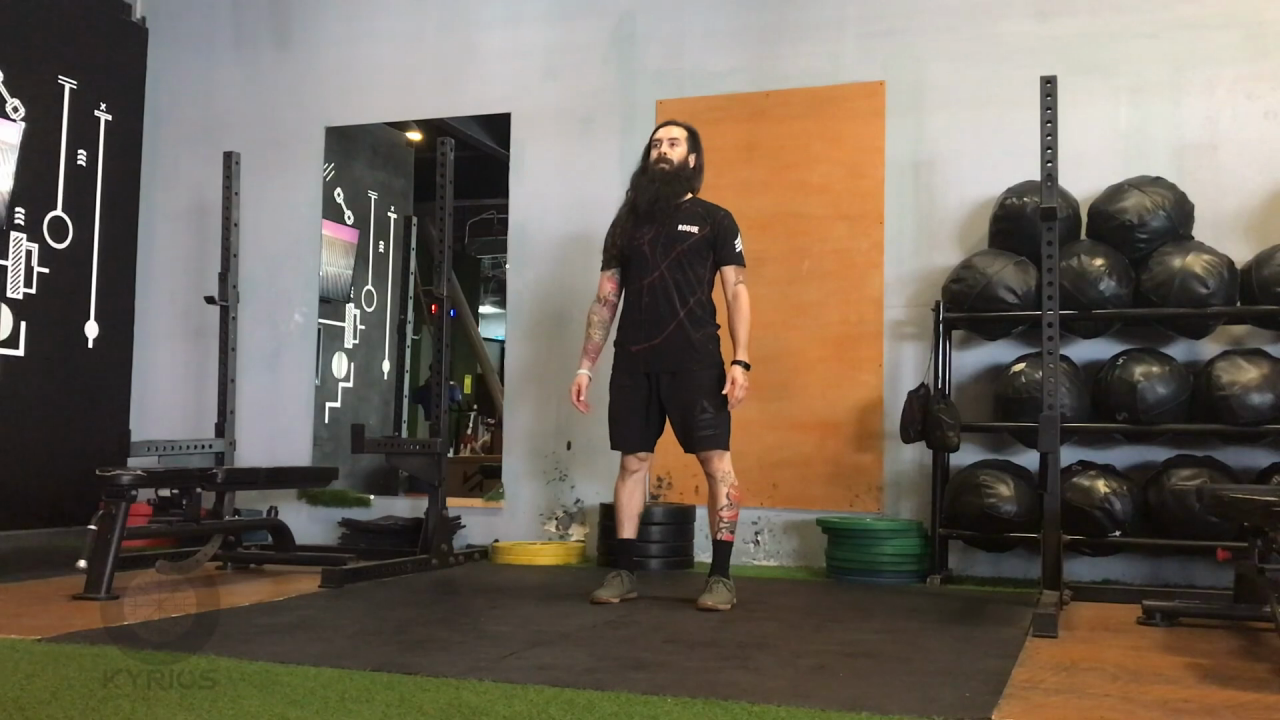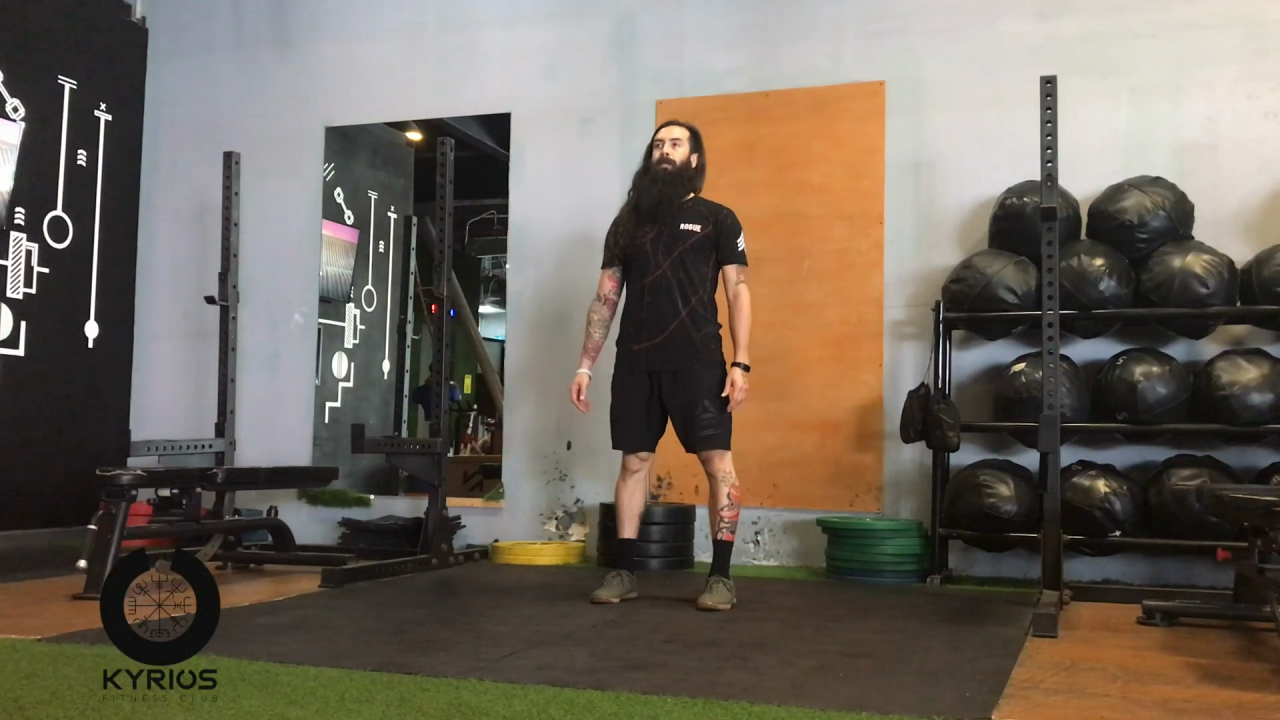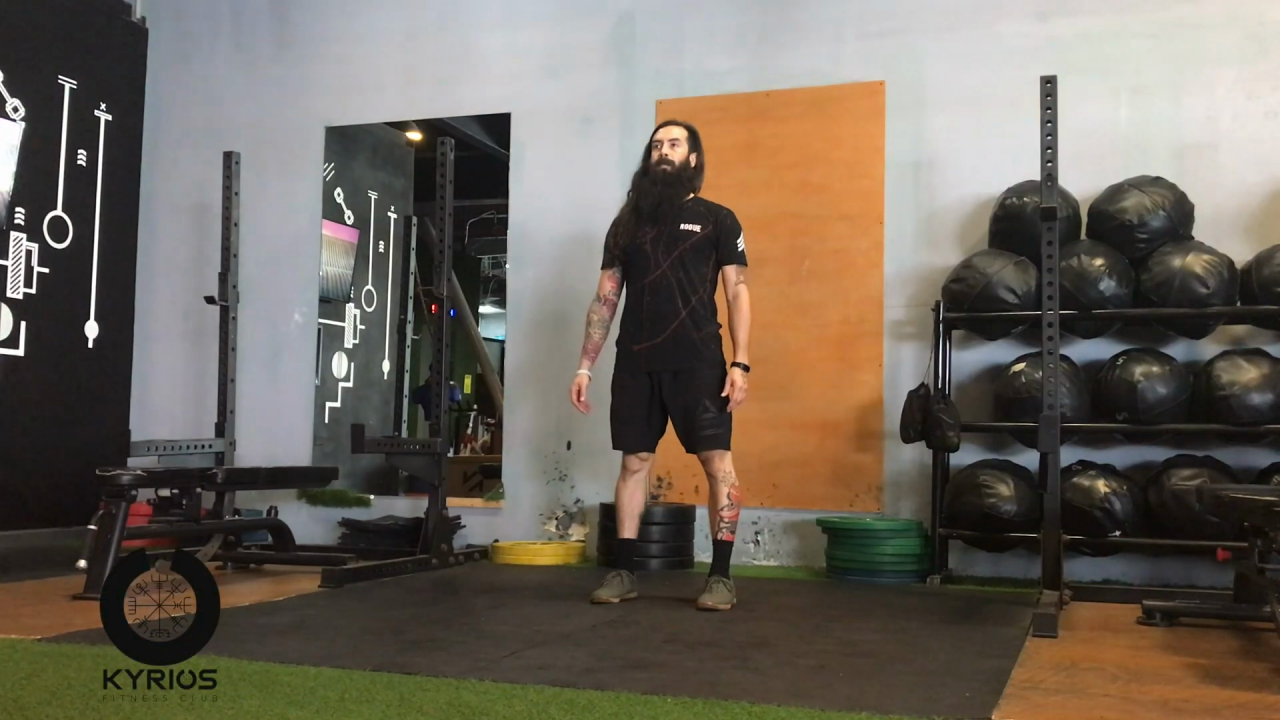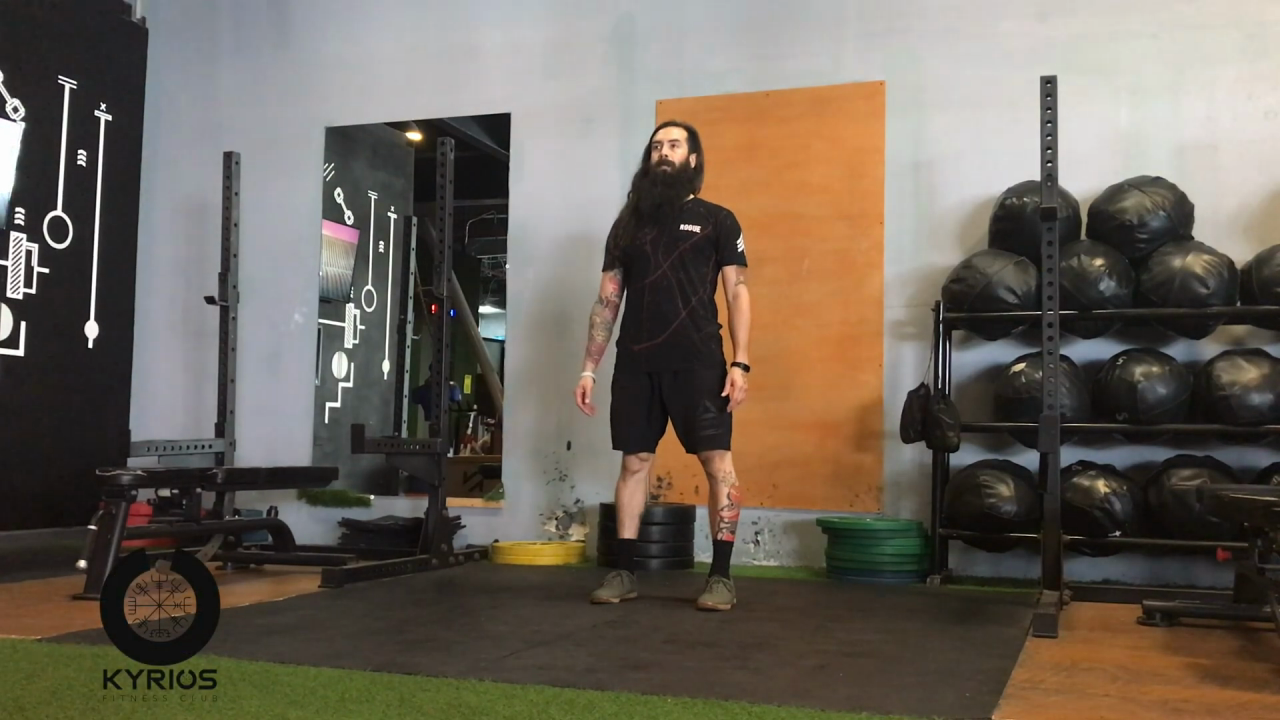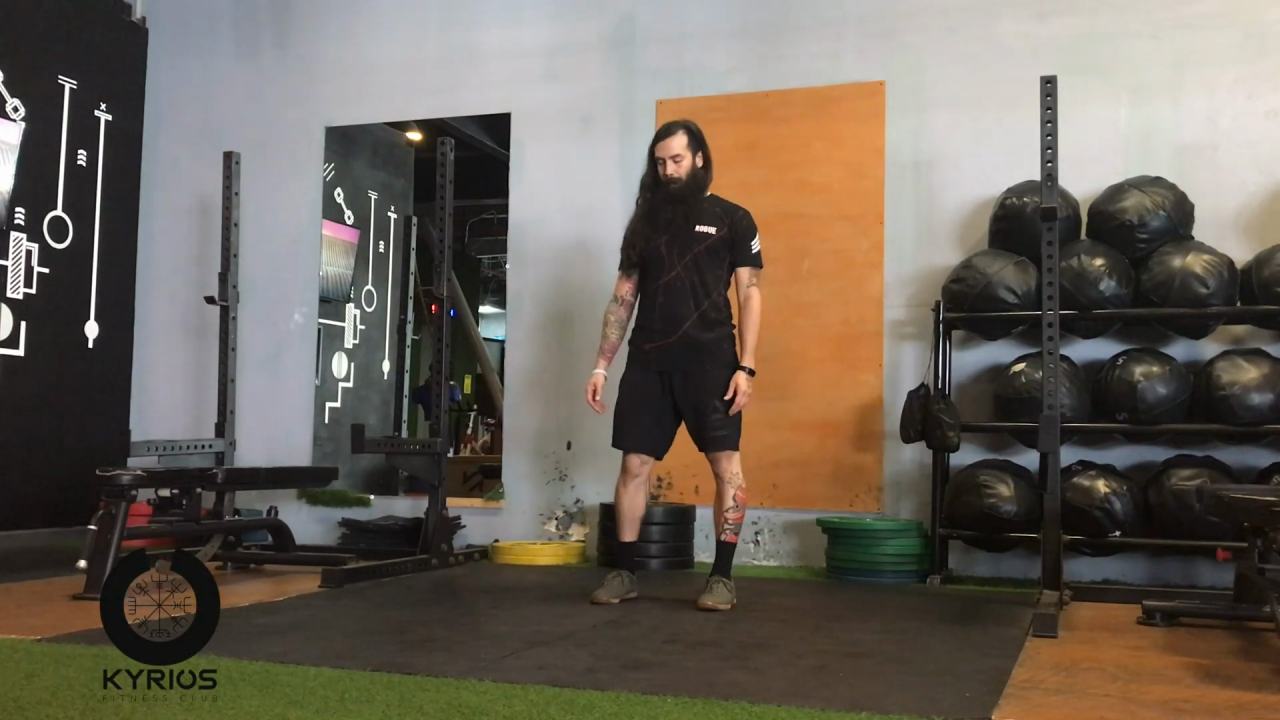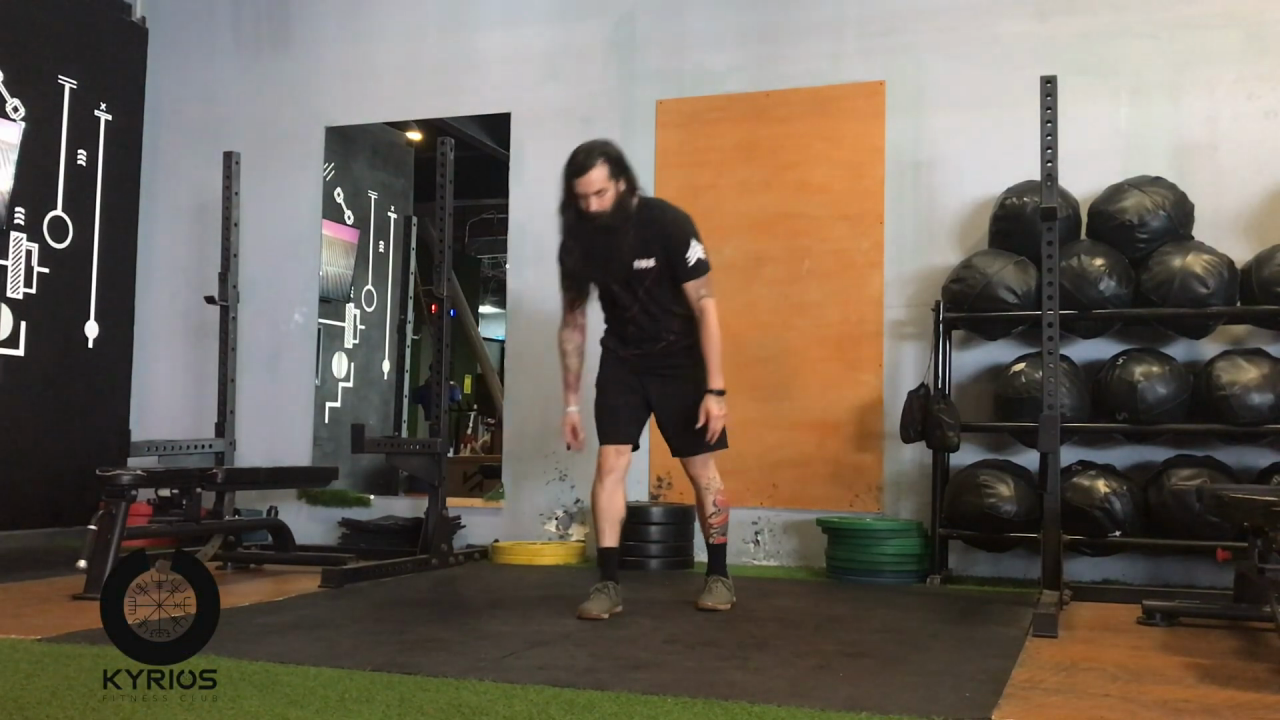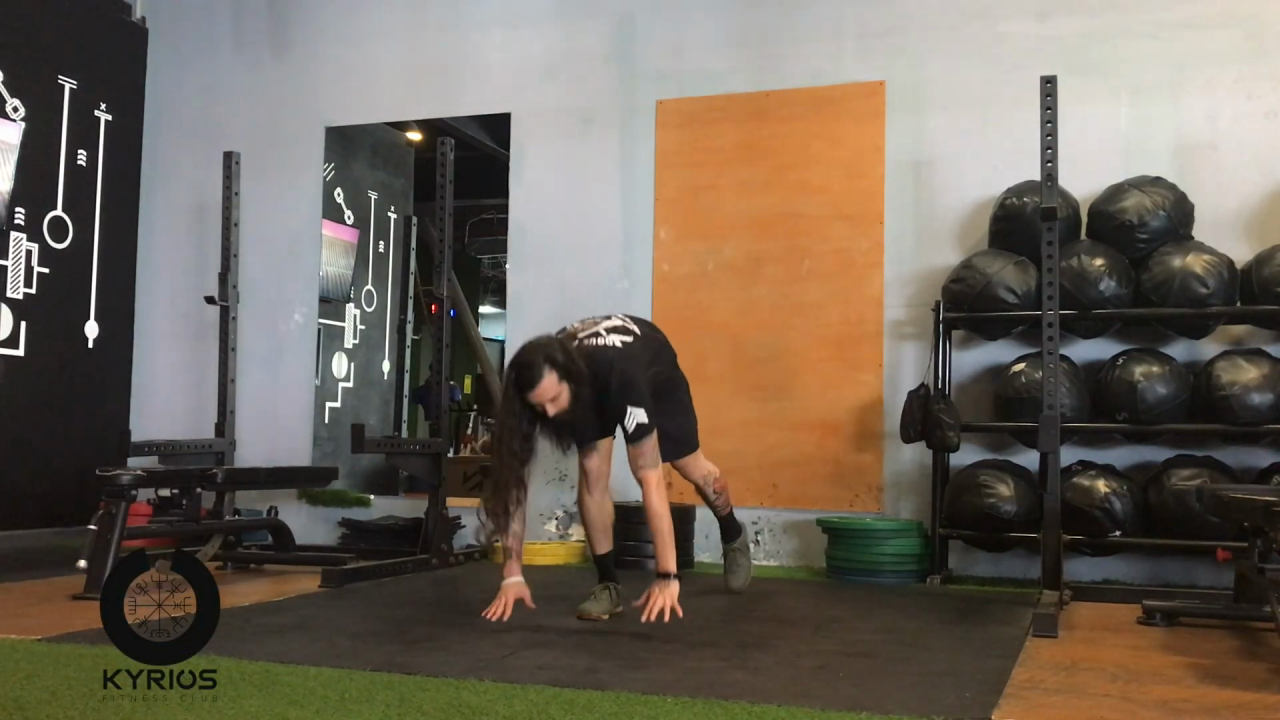
dt=0.7s
person 1, frame 1
left shoulder: (714, 220)
right shoulder: (627, 222)
left elbow: (736, 292)
right elbow: (605, 298)
left wrist: (740, 361)
right wrist: (585, 366)
left hip: (695, 362)
right hip: (634, 363)
left knee: (716, 461)
right knee: (632, 461)
left ankle: (721, 576)
right ankle: (624, 571)
person 1, frame 2
left shoulder: (717, 219)
right shoulder: (628, 221)
left elbow: (738, 293)
right elbow: (605, 298)
left wrist: (740, 363)
right wrist: (585, 366)
left hip: (698, 362)
right hip: (635, 362)
left knee: (717, 461)
right knee: (633, 462)
left ankle: (721, 575)
right ankle: (623, 571)
person 1, frame 3
left shoulder: (717, 220)
right shoulder: (628, 222)
left elbow: (738, 292)
right elbow: (605, 298)
left wrist: (740, 363)
right wrist: (584, 366)
left hip: (698, 362)
right hip: (636, 363)
left knee: (718, 461)
right knee: (634, 462)
left ankle: (721, 575)
right ankle: (624, 571)
person 1, frame 4
left shoulder: (717, 220)
right shoulder: (628, 224)
left elbow: (737, 293)
right elbow: (607, 300)
left wrist: (740, 362)
right wrist: (589, 369)
left hip: (698, 362)
right hip: (636, 363)
left knee: (718, 461)
right knee: (634, 462)
left ankle: (721, 576)
right ankle: (624, 571)
person 1, frame 5
left shoulder: (733, 219)
right shoulder: (644, 222)
left elbow: (750, 296)
right elbow: (622, 299)
left wrist: (746, 366)
right wrist: (601, 366)
left hip: (710, 362)
right hip: (648, 362)
left knee: (726, 464)
right knee: (634, 465)
left ankle: (722, 576)
right ankle: (624, 571)
person 1, frame 6
left shoulder: (668, 223)
right shoulder: (580, 238)
left elbow: (705, 308)
right elbow: (572, 322)
left wrist: (716, 389)
right wrist: (571, 401)
left hip: (681, 359)
right hip: (622, 362)
left knee: (701, 465)
right knee: (610, 464)
left ankle: (717, 575)
right ankle: (608, 582)
person 1, frame 7
left shoulder: (623, 379)
right shoulder: (537, 390)
left elbow: (651, 481)
right elbow: (515, 480)
left wrist: (667, 577)
right wrist: (512, 575)
left hip: (654, 371)
right hip: (589, 385)
left knee: (691, 466)
right knee: (592, 470)
left ankle: (733, 537)
right ankle: (608, 584)
